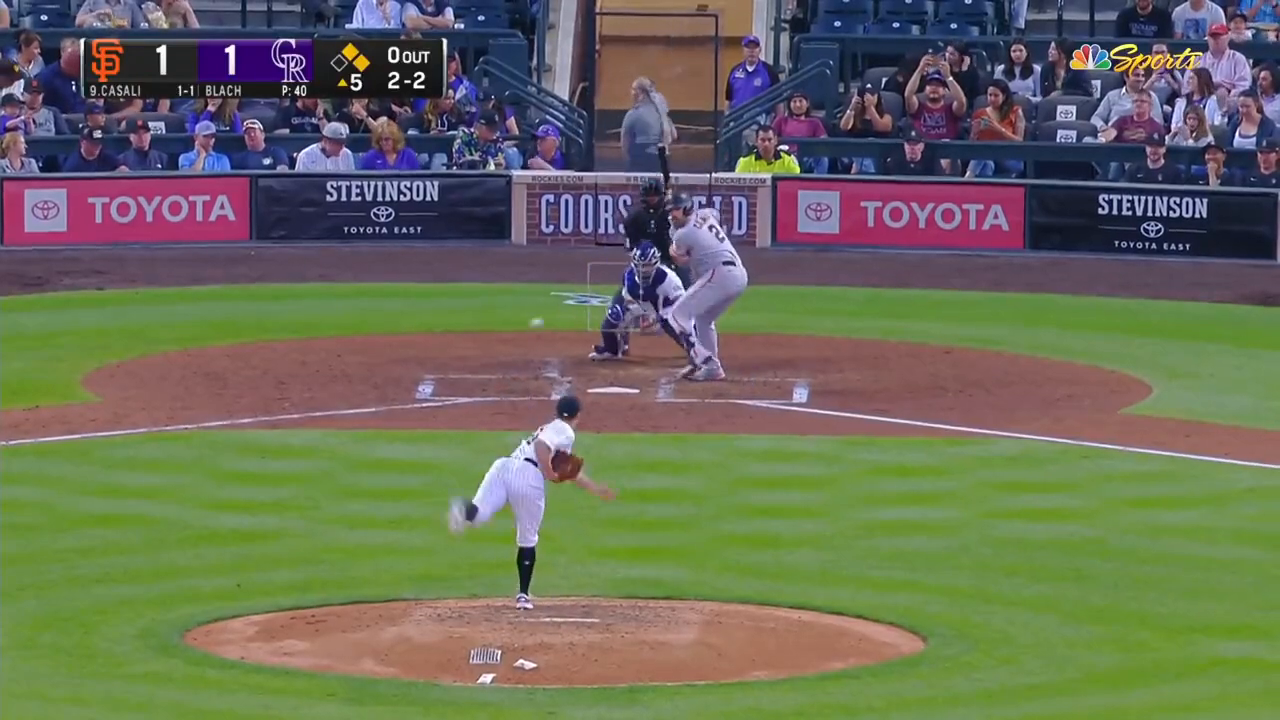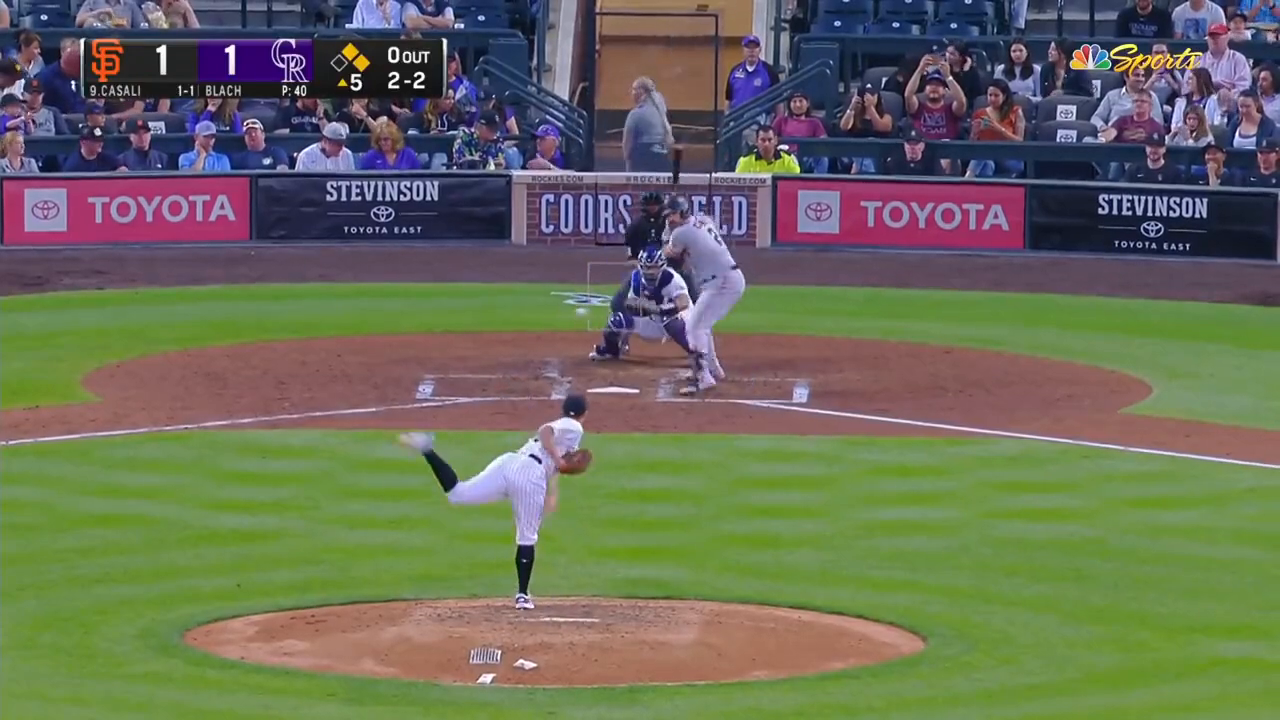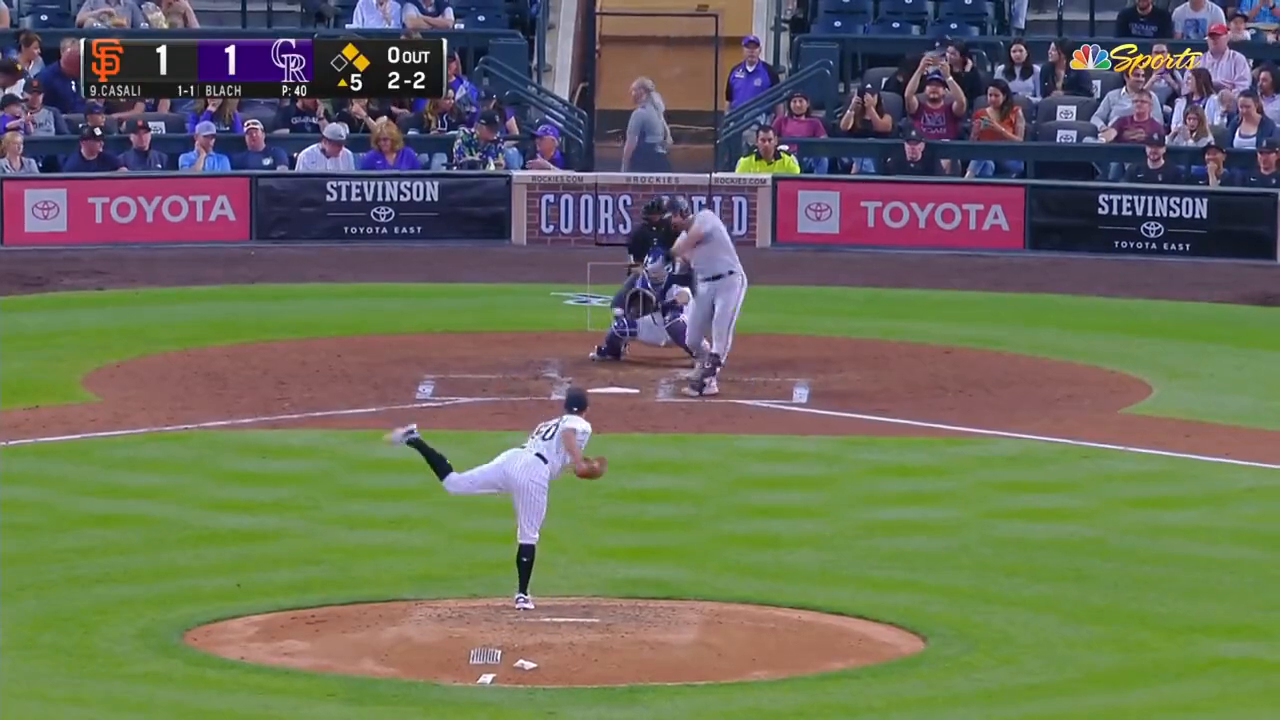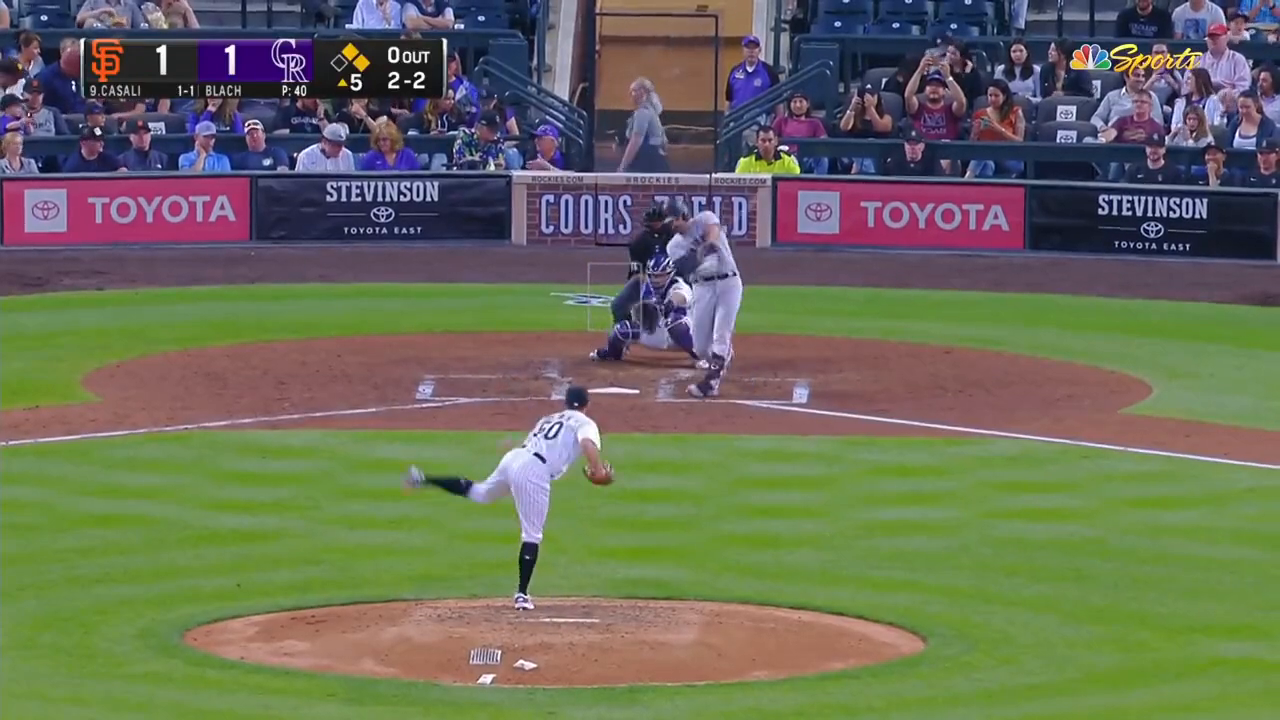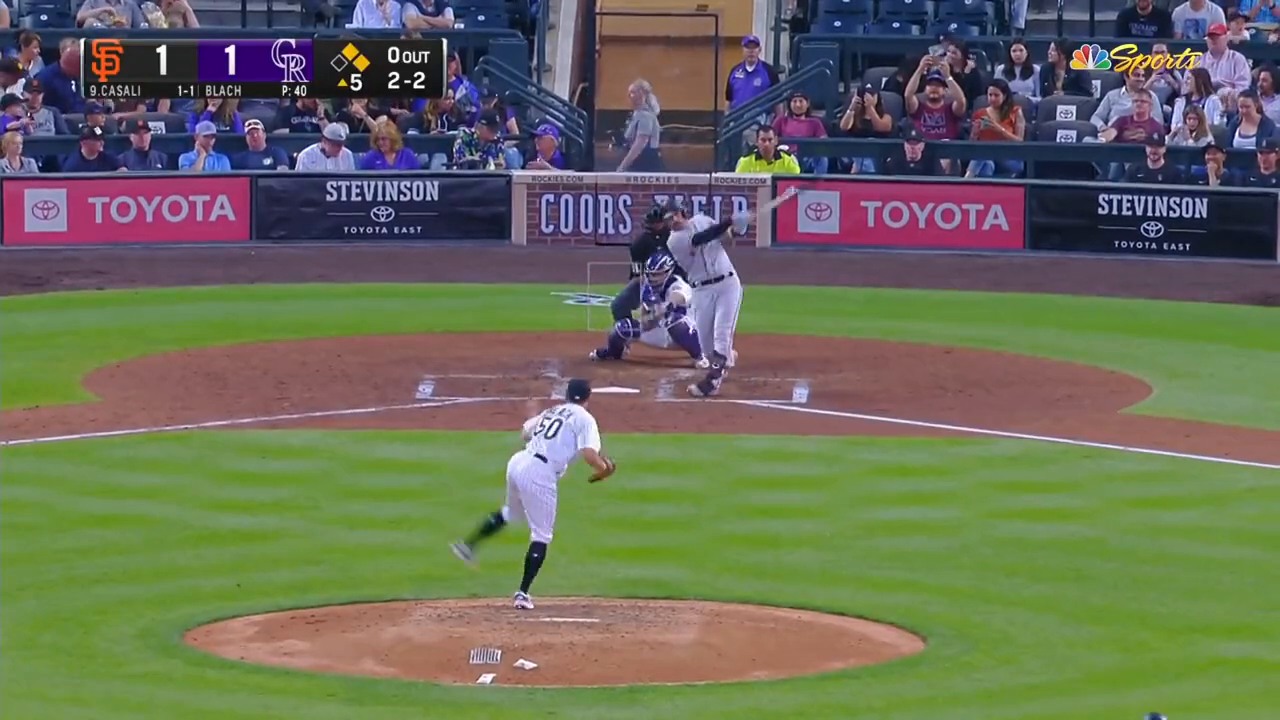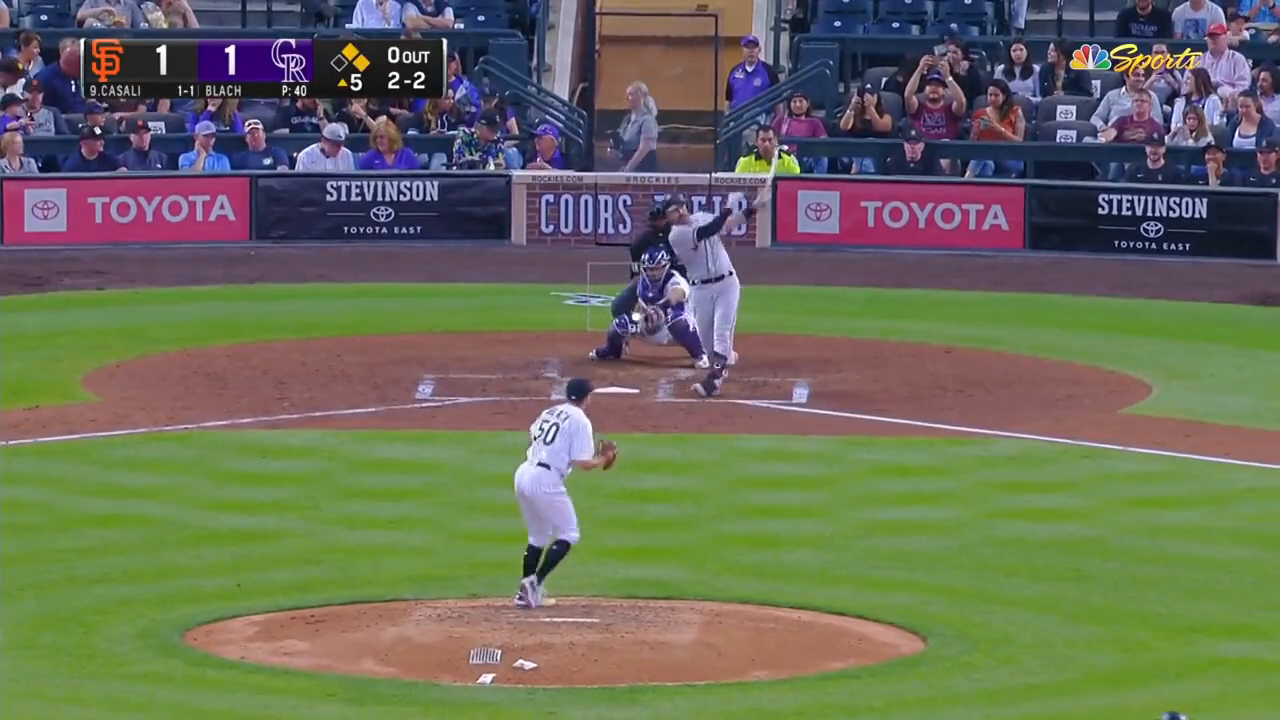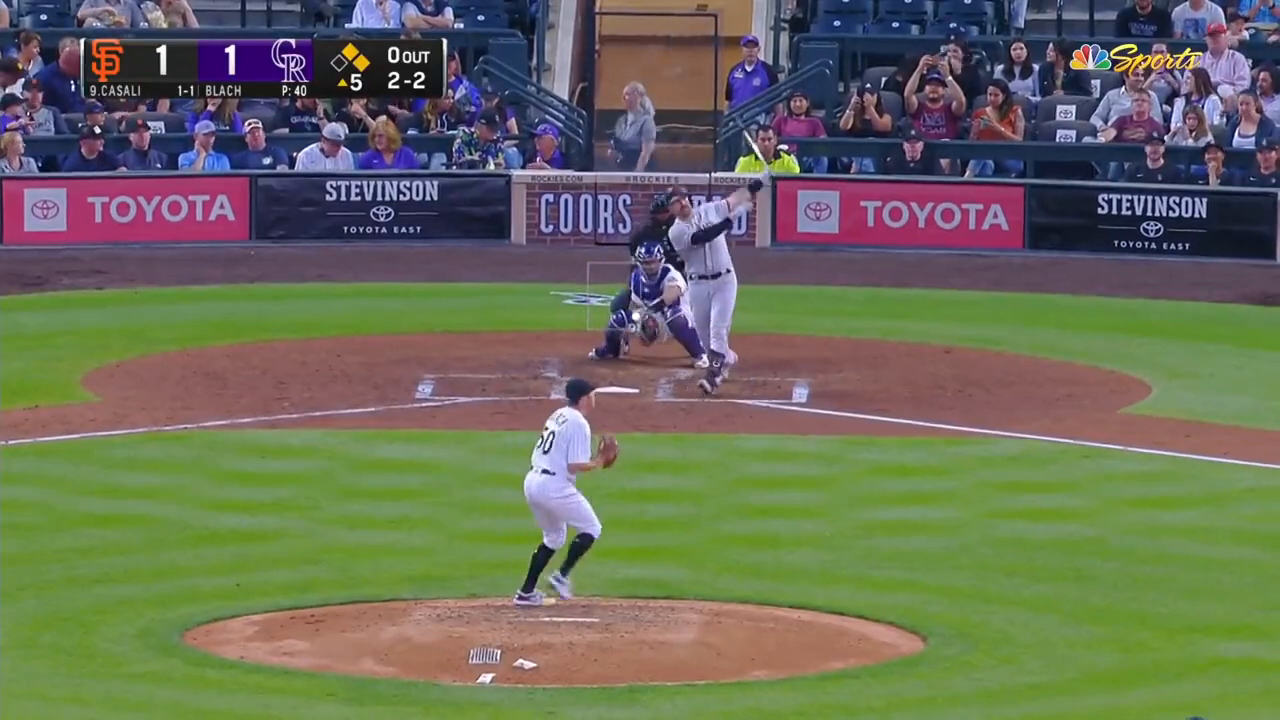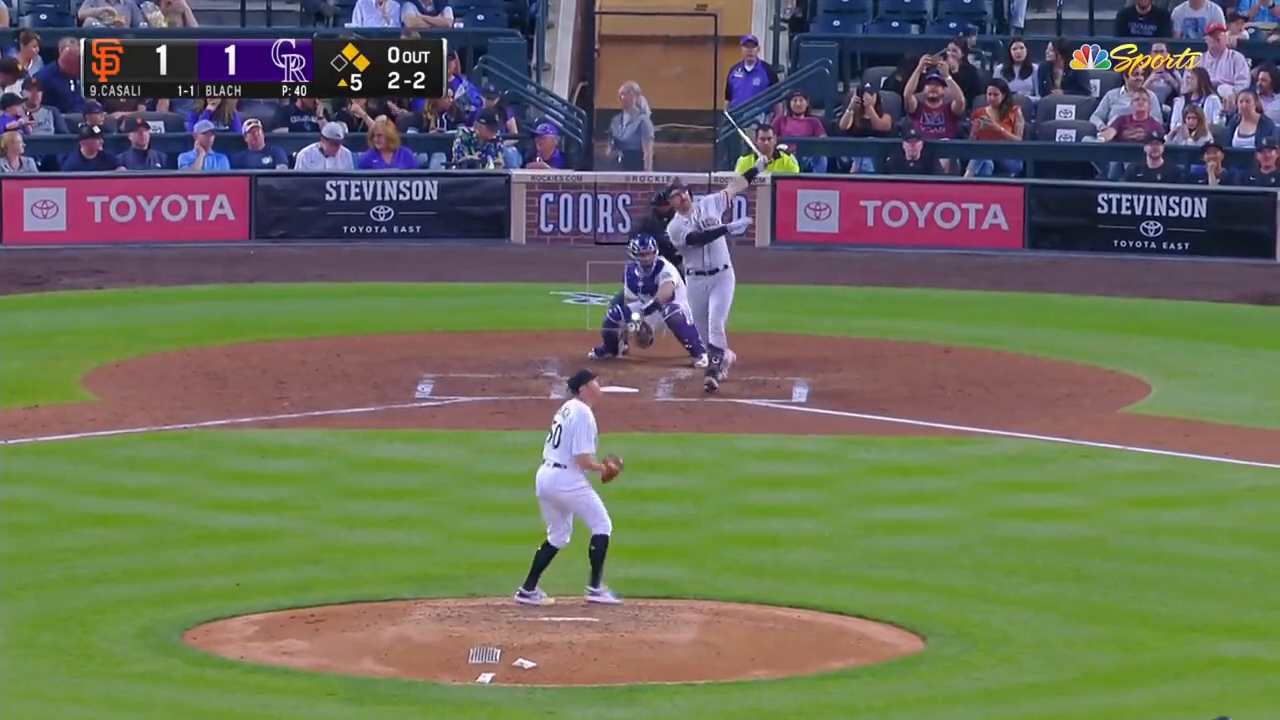
dt=0.1s
person 1, frame 1
left shoulder: (551, 428)
right shoulder: (565, 433)
right elbow: (541, 447)
left wrist: (594, 488)
right wrist: (549, 475)
left hip: (505, 468)
right hip: (528, 479)
left knee: (479, 515)
right knee: (527, 540)
left ankle: (464, 510)
right ankle: (523, 595)
person 1, frame 2
left shoulder: (559, 425)
right shoulder: (574, 428)
right elbow: (545, 430)
left wrist: (551, 496)
right wrist: (558, 459)
left hip: (508, 465)
right hip: (530, 477)
left knee: (457, 493)
right knee: (527, 539)
left ankle: (427, 447)
right ankle: (522, 595)
person 1, frame 3
left shoulder: (553, 422)
right shoulder: (582, 426)
right elbow: (568, 436)
right wrist: (580, 462)
left hip: (511, 462)
right hip: (532, 476)
left knee: (454, 483)
right knee: (528, 537)
left ankle: (413, 439)
right ankle: (522, 595)
person 1, frame 4
left shoulder: (550, 419)
right shoulder: (586, 423)
right elbow: (587, 445)
right wrist: (598, 470)
left hip: (514, 461)
right hip: (533, 474)
left knee: (479, 493)
right knee: (532, 536)
left ankle: (423, 479)
right ankle: (522, 594)
person 1, frame 5
left shoulder: (552, 412)
right shoulder: (586, 419)
left elbow: (526, 432)
right elbow: (588, 453)
right wrist: (604, 467)
left hip: (519, 463)
right hip: (539, 476)
left knee: (510, 513)
right knee: (541, 537)
left ankle: (468, 545)
right ankle: (523, 593)
person 1, frame 6
left shoulder: (550, 412)
right shoulder: (579, 421)
right elbow: (581, 463)
right wrist: (601, 460)
left hip: (523, 475)
right hip: (545, 482)
left knee: (538, 537)
right knee: (568, 535)
left ankle: (526, 591)
right ankle: (535, 581)
person 1, frame 7
left shoulder: (558, 415)
right shoulder: (579, 424)
right elbow: (576, 466)
right wrist: (599, 462)
left hip: (533, 481)
right hip: (554, 486)
left knee: (552, 539)
right knee: (590, 528)
left ankle: (526, 592)
right ankle: (561, 575)
person 1, frame 8
left shoulder: (567, 408)
right shoulder: (584, 415)
right elbow: (582, 459)
left wrist: (600, 463)
right wrist: (604, 468)
left hip: (545, 476)
right hip: (566, 480)
left knee: (556, 536)
right knee: (602, 526)
left ankle: (528, 589)
right ankle: (595, 587)
person 2, frame 1
left shoulder: (683, 234)
right shoulder: (706, 214)
left elbow: (675, 258)
left hip: (721, 275)
right hip: (736, 274)
left knee: (677, 313)
right knee: (702, 318)
left ankle: (699, 359)
right ankle: (713, 367)
person 2, frame 2
left shoulder: (681, 233)
right shoulder: (703, 220)
left elbow: (668, 254)
left wrist: (668, 238)
left hip: (724, 281)
right hip: (732, 280)
left knee: (695, 327)
right knee: (697, 325)
left ankle: (703, 377)
right ankle: (712, 369)
person 2, frame 3
left shoulder: (706, 216)
right shoulder: (682, 238)
left elbow: (680, 248)
left hip: (731, 282)
right hip: (705, 286)
left knee: (720, 334)
right knee: (692, 338)
left ankle: (708, 382)
right ankle: (708, 364)
person 2, frame 4
left shoulder: (705, 218)
right shoulder: (674, 244)
left elbow: (714, 234)
right elbow: (685, 265)
left wrist: (711, 254)
left hip: (728, 284)
right hip: (704, 288)
left knee: (721, 335)
right knee: (701, 345)
left ankle: (711, 383)
right ankle: (719, 360)
person 2, frame 5
left shoulder: (701, 220)
right shoulder: (674, 240)
left elbow: (725, 233)
right elbow: (703, 238)
left wrist: (738, 223)
right wrist: (728, 223)
left hip: (727, 283)
right hip: (702, 290)
left knee: (722, 333)
right knee: (707, 340)
left ankle: (711, 382)
right ankle: (725, 357)
person 2, frame 6
left shoulder: (704, 218)
right shoulder: (676, 235)
left elbow: (732, 223)
right elbow: (707, 231)
left wrist: (755, 206)
right wrist: (727, 210)
left hip: (727, 283)
right hip: (701, 289)
left knee: (722, 334)
right knee: (708, 338)
left ankle: (714, 380)
right ankle: (727, 358)
person 2, frame 7
left shoulder: (708, 209)
right shoulder: (676, 231)
left elbow: (735, 199)
right elbow: (703, 236)
left wrist: (759, 182)
right wrist: (731, 218)
left hip: (725, 280)
right hip: (699, 285)
left knee: (718, 330)
right knee: (706, 336)
left ankle: (713, 377)
right ankle: (725, 359)
person 2, frame 8
left shoulder: (709, 203)
right shoulder: (675, 226)
left elbow: (734, 187)
right elbow: (698, 239)
left wrist: (758, 168)
right wrist: (729, 228)
left hip: (722, 275)
right hip: (697, 281)
left knee: (716, 324)
right knee: (705, 330)
left ankle: (714, 372)
right ankle: (724, 357)
